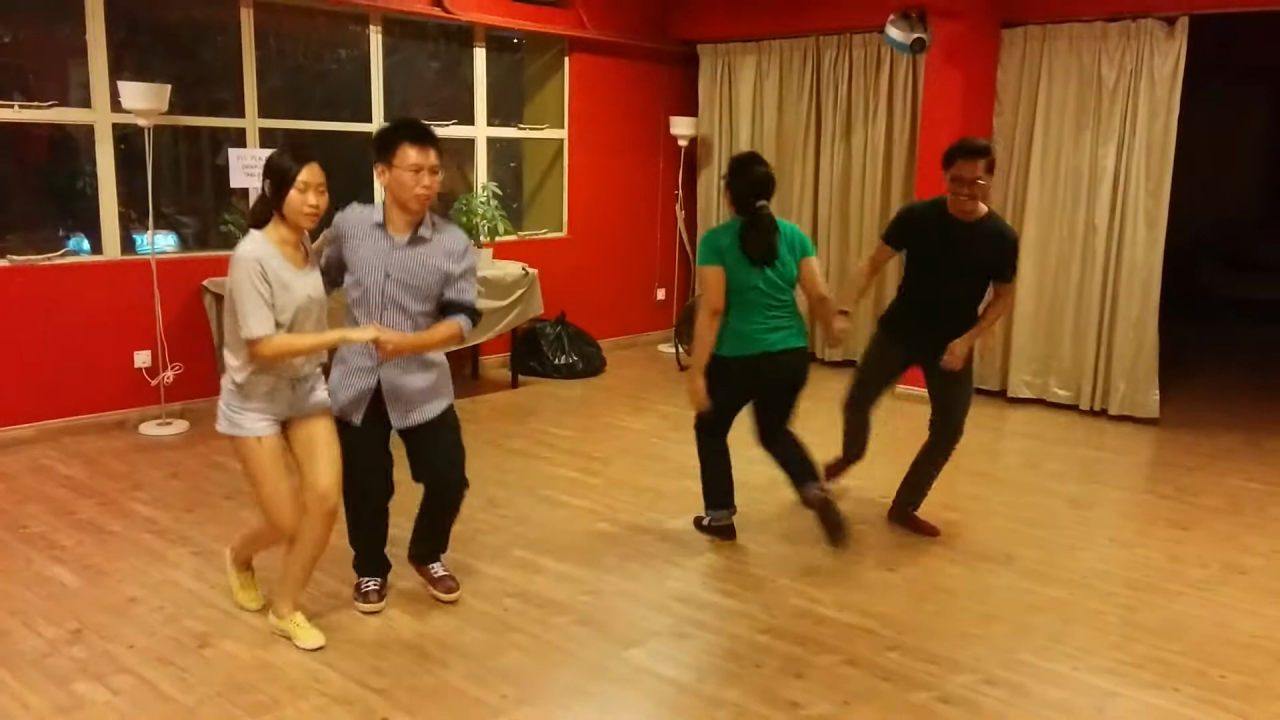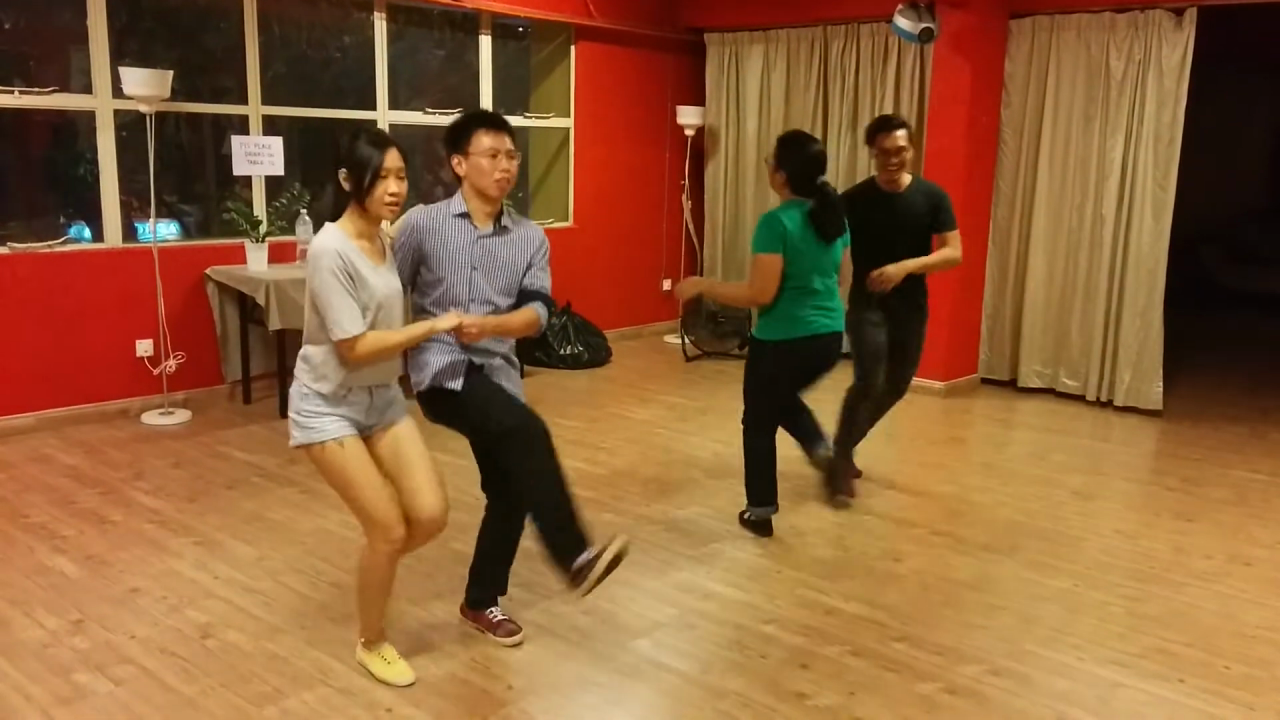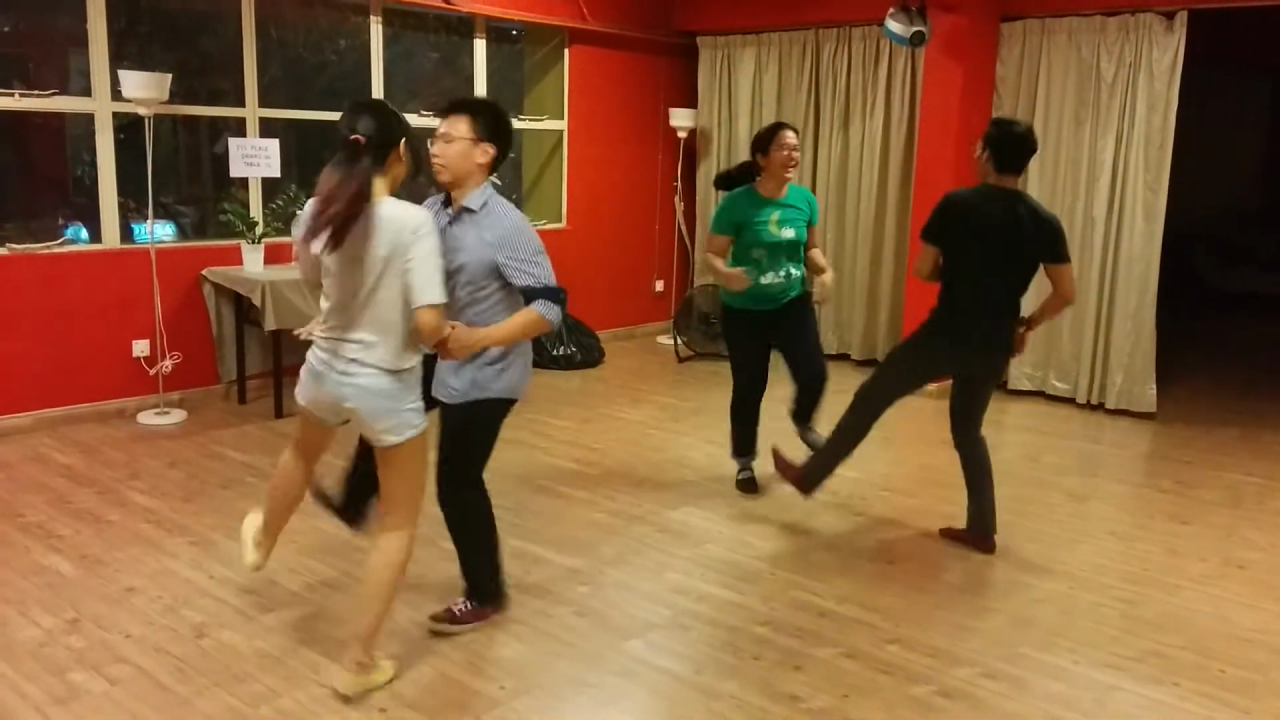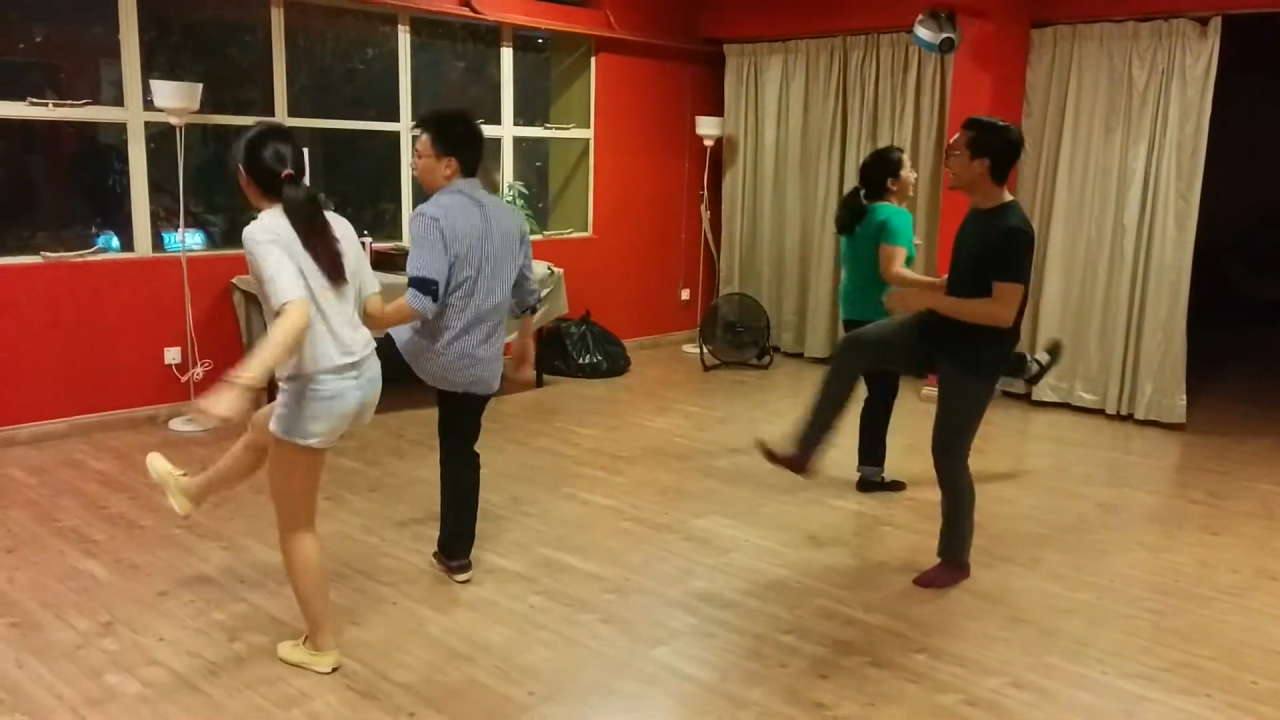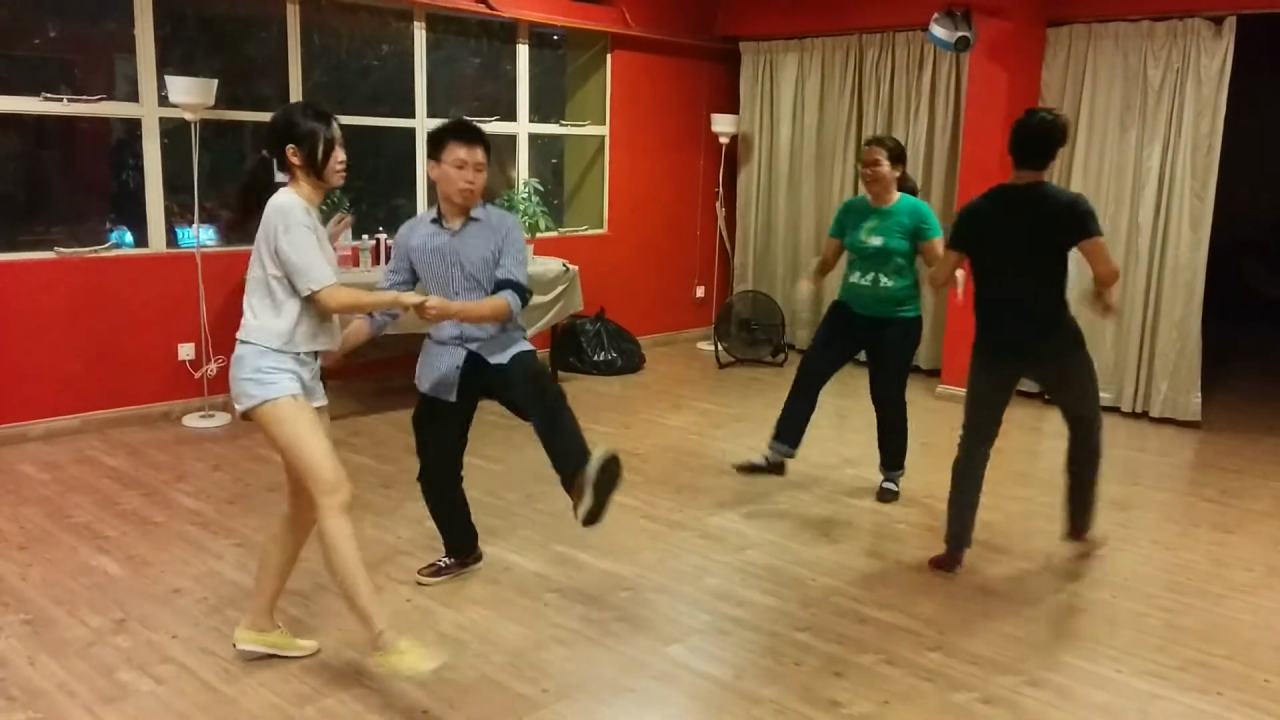
dt=1s
person 1, frame 1
left shoulder: (307, 246)
right shoulder: (251, 256)
right elbow: (264, 347)
right wrist: (345, 336)
left hip: (307, 387)
right hip: (254, 397)
left knee: (325, 500)
right knee: (285, 522)
left ankle: (286, 609)
right ankle: (240, 558)
person 1, frame 2
left shoulder: (382, 241)
right shoulder: (329, 250)
right elbow: (354, 347)
right wrist: (432, 326)
left hip: (382, 395)
right hip: (326, 404)
left knee: (431, 513)
right knee: (387, 527)
left ankle: (374, 570)
right ankle: (372, 642)
person 1, frame 3
left shoulder: (319, 212)
right shoulder: (413, 222)
right elbow: (428, 323)
right wrist: (445, 332)
left hip: (324, 368)
right hip: (385, 385)
left knee: (303, 451)
right knee: (398, 526)
left ankle: (264, 535)
right ankle: (360, 661)
person 1, frame 4
left shoulder: (263, 233)
right shoulder: (337, 224)
left elbow: (294, 314)
left wrist: (240, 382)
left hip: (322, 388)
right hip: (365, 373)
left knee: (293, 522)
right knee: (262, 427)
left ankle: (320, 645)
right ankle: (192, 491)
person 1, frame 5
left shoulder: (291, 209)
right shoulder: (291, 209)
right elbow: (328, 298)
left wrist: (325, 242)
right wrist: (400, 298)
left hip: (297, 368)
right hip: (270, 367)
left knee: (306, 501)
right knee: (332, 492)
left ankle: (258, 626)
right ankle: (383, 639)
person 2, frame 1
left shoulder: (455, 245)
right shoulder: (348, 225)
left elbow: (462, 318)
right elbow: (323, 278)
left wrist: (410, 344)
left hip: (423, 385)
right hip: (359, 384)
left knee: (448, 479)
right knee: (367, 488)
left ankle: (428, 554)
right ankle: (371, 570)
person 2, frame 2
left shoulder: (531, 238)
right shoulder: (421, 224)
left elbow: (537, 313)
left wrist: (490, 324)
left hip: (497, 371)
right hip: (441, 371)
left knee: (509, 488)
right knee: (525, 431)
left ankle: (482, 600)
right ankle: (575, 555)
person 2, frame 3
left shoulder: (508, 225)
right shoulder: (430, 213)
left elbow: (549, 308)
left wrist: (479, 340)
left hip: (488, 372)
right hip: (444, 357)
left knee: (457, 480)
left ankle: (485, 595)
right ankle: (353, 503)
person 2, frame 4
left shoulder: (432, 215)
right shoulder: (510, 216)
left elbow: (422, 301)
right elbow: (526, 294)
left wrist: (367, 318)
right wrist: (525, 345)
left hip: (431, 350)
right hip: (483, 363)
left knee: (370, 352)
right knee: (460, 449)
right ankle: (456, 553)
person 2, frame 5
left shoulder: (504, 228)
right shoulder: (411, 236)
left elbow: (513, 300)
right elbow: (385, 304)
left wrist: (456, 310)
right wrist: (335, 348)
left hip: (501, 350)
right hip: (443, 361)
left knee: (540, 393)
right knee: (436, 468)
left ankle: (584, 482)
right ankle: (462, 551)
person 3, frame 1
left shoulder: (1001, 237)
right shoulder: (916, 216)
left elbow: (1003, 296)
right elbow: (874, 262)
left wrist: (967, 340)
right wrist: (845, 310)
left hip: (952, 342)
right hip: (900, 328)
left knee: (947, 430)
right knee: (858, 402)
left ankle: (904, 506)
right ankle: (850, 454)
person 3, frame 2
left shoulder: (932, 197)
right shoulder: (854, 200)
left elbow: (954, 253)
left wrist: (906, 266)
left hip: (910, 307)
right hip: (866, 304)
left knee: (894, 388)
right knee: (869, 384)
left ankle: (844, 448)
right ankle: (839, 464)
person 3, frame 3
left shoulder: (957, 205)
right shoulder: (1045, 222)
left elbow: (924, 270)
right elbow: (1066, 292)
right wrist: (1028, 325)
left hip: (943, 336)
right hip: (994, 348)
left knee: (870, 398)
right knee: (968, 431)
left ankle: (810, 475)
right ankle: (981, 530)
person 3, frame 4
left shoulder: (1012, 230)
right shoulder: (977, 214)
left elbow: (1004, 312)
left wrist: (927, 300)
right wrist: (930, 295)
left hip: (975, 357)
right hip: (935, 332)
left knee: (949, 455)
right knee: (854, 348)
left ankle: (955, 561)
right ankle: (803, 452)
person 3, frame 5
left shoulder: (976, 211)
right shoulder: (1069, 207)
left elbow: (940, 277)
right elbow: (1106, 269)
left wrist: (956, 264)
right wrist: (1103, 293)
left hip: (993, 348)
right hip: (1056, 344)
left knee: (975, 444)
right knee: (1085, 421)
left ankle: (954, 548)
right ankle: (1079, 523)
person 4, frame 1
left shoulder: (716, 241)
right shoulder: (793, 236)
left elbow: (712, 308)
right elbow: (819, 296)
left wrist: (696, 371)
right wrist: (829, 328)
left hip: (736, 358)
right hip: (790, 355)
left knee: (710, 430)
right knee: (775, 432)
left ankle: (719, 516)
right ankle: (815, 492)
person 4, frame 2
left shoulder: (775, 223)
right shoulder: (834, 216)
left elbow: (761, 294)
left wrist: (701, 285)
left hip: (782, 342)
right hip: (828, 336)
left knee: (759, 422)
right knee: (785, 397)
left ankle: (761, 511)
right ankle: (821, 451)
person 4, frame 3
left shoulder: (804, 200)
right shoulder: (737, 201)
left elbow: (812, 248)
right elbow: (712, 254)
left wrist: (824, 270)
right wrist: (725, 274)
left hip: (793, 304)
right hip: (744, 310)
left knee: (813, 374)
right knee: (748, 387)
left ankle: (804, 423)
right ankle: (744, 461)
person 4, frame 4
left shoulder: (857, 215)
right shoulder: (892, 216)
right elbow: (891, 272)
right wrist: (939, 285)
left hip: (855, 319)
right hip: (885, 319)
left knee: (880, 394)
left ankle: (870, 473)
right ankle: (1030, 367)
person 4, frame 5
left shoulder: (918, 212)
right shoulder: (850, 209)
left elbow: (939, 263)
right elbow: (827, 257)
right wrist: (810, 281)
left hip: (898, 320)
right hip: (849, 311)
left knee: (888, 397)
right knee: (809, 373)
left ankle: (892, 475)
right ankle: (777, 454)
